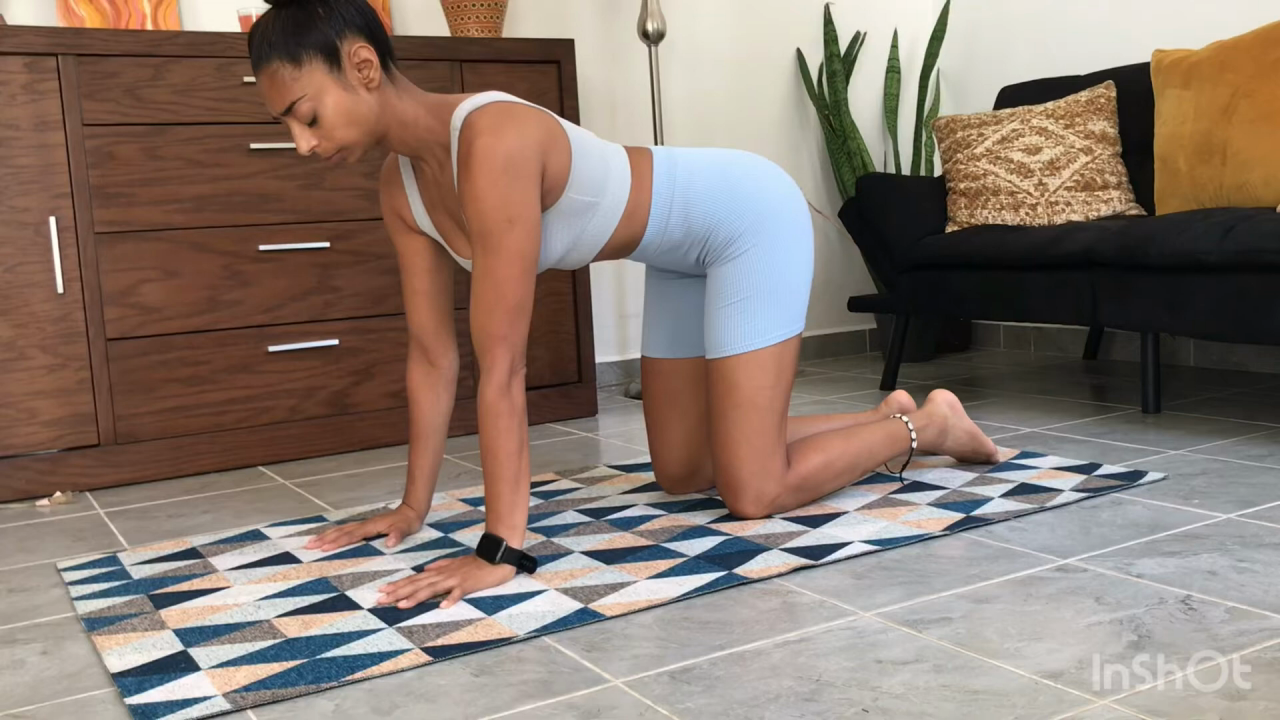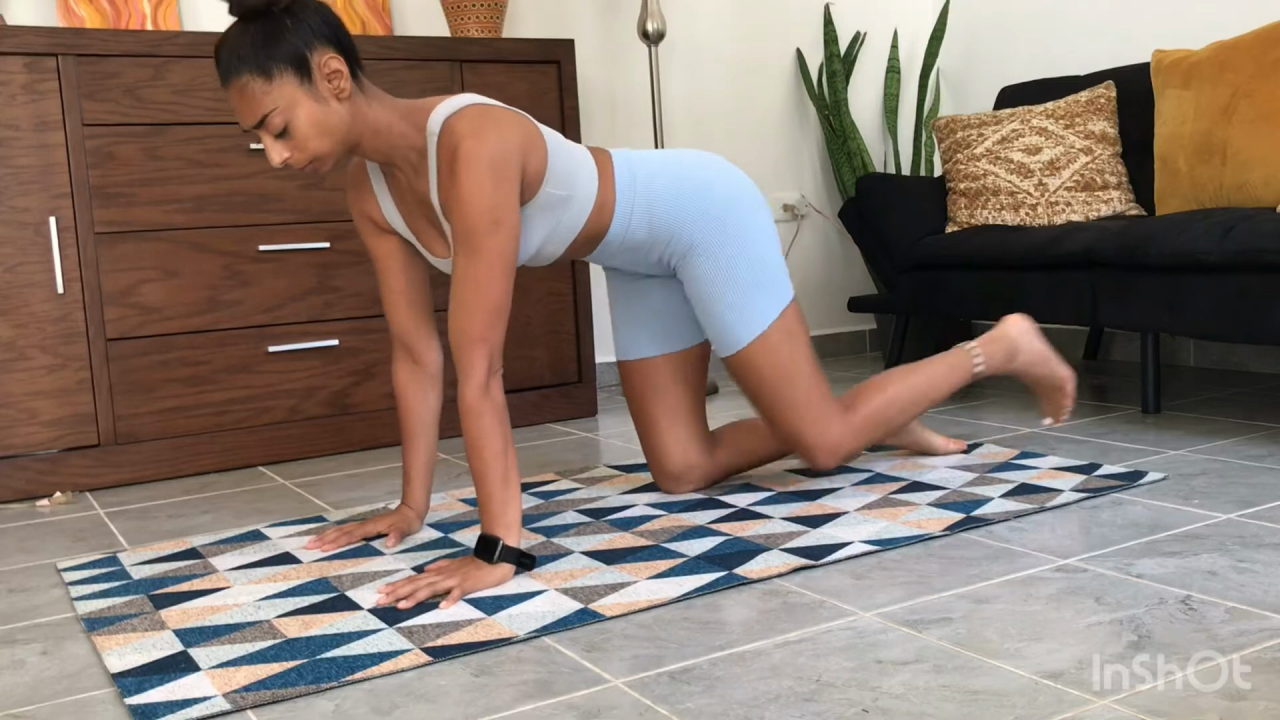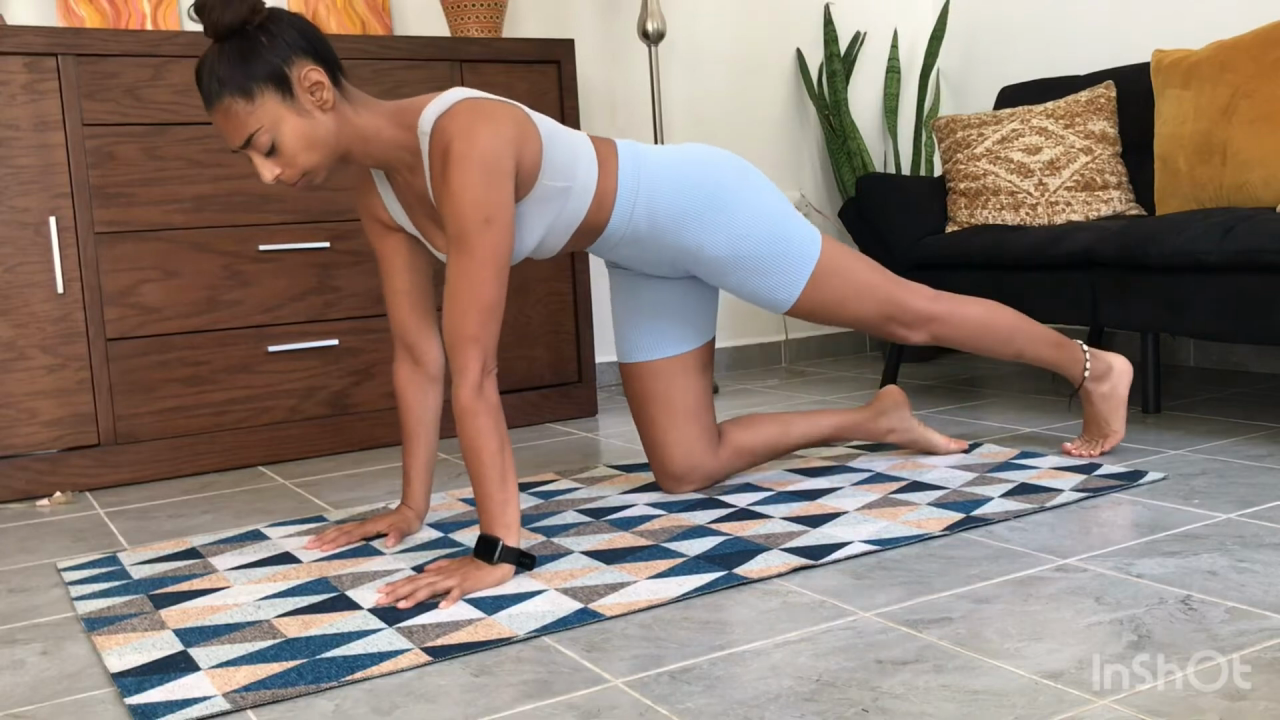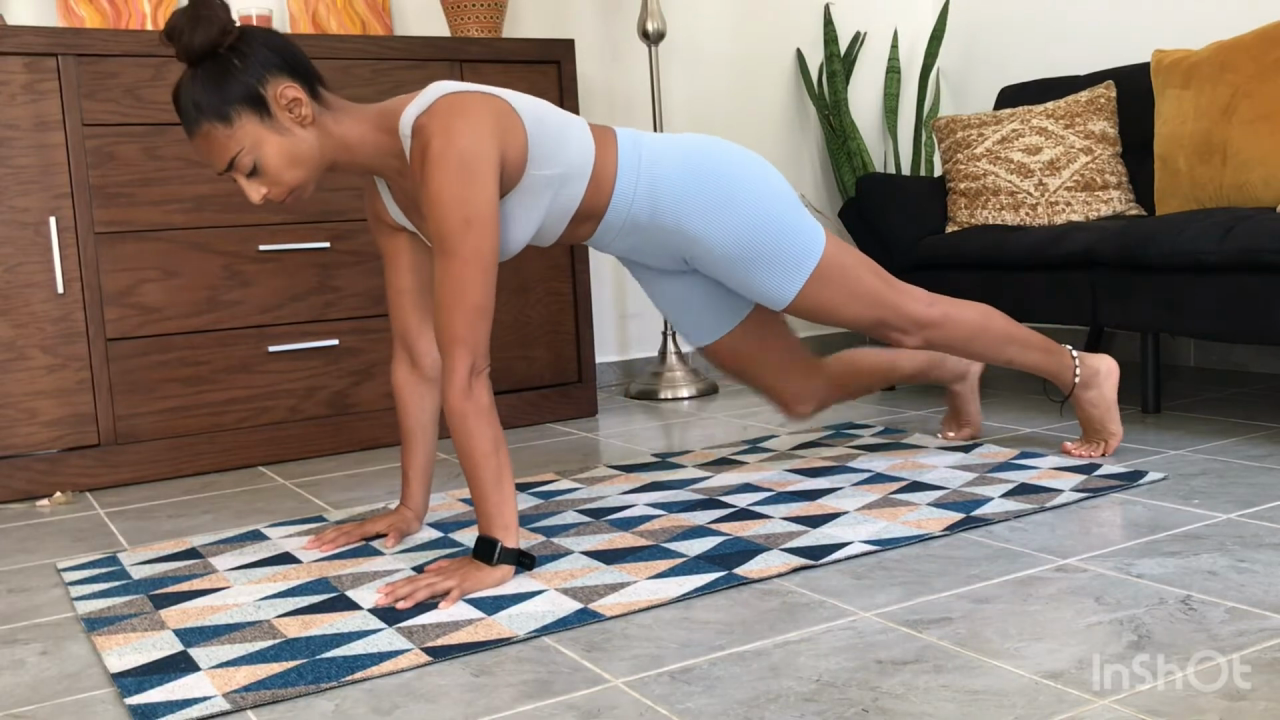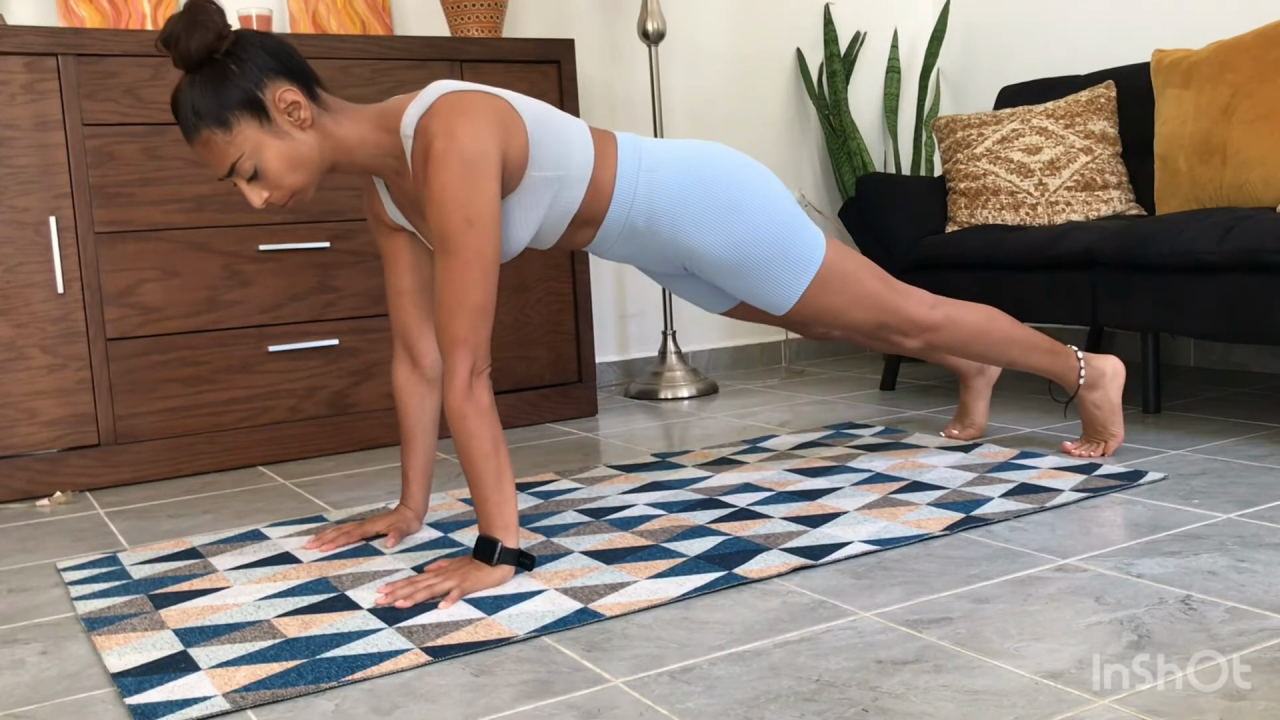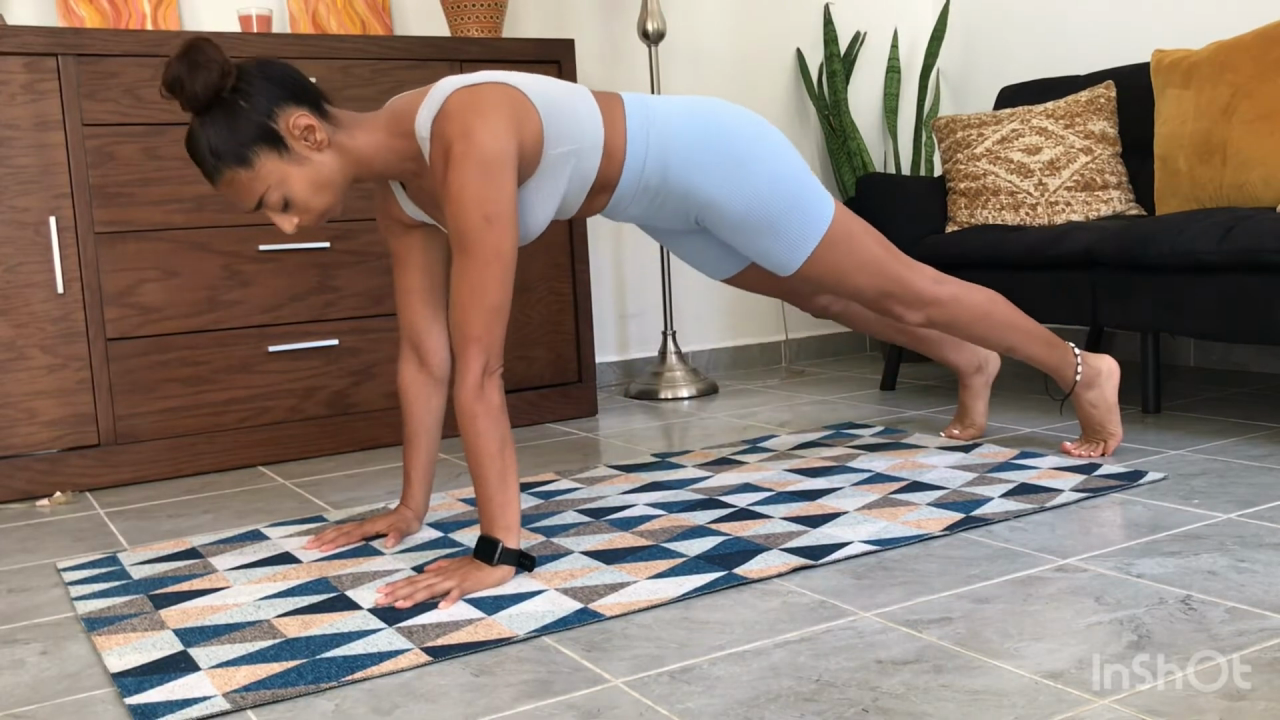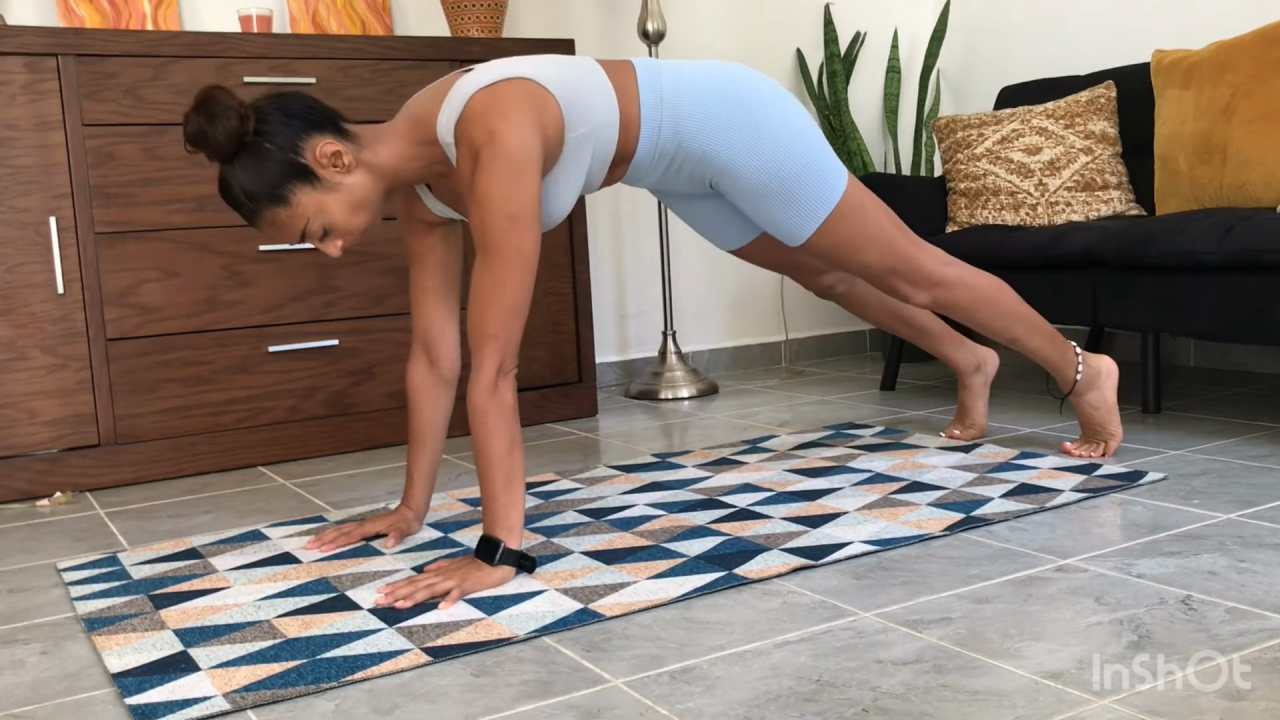
dt=0.5s
person 1, frame 1
left shoulder: (493, 141)
right shoulder: (402, 186)
left elbow: (500, 369)
right elbow: (432, 356)
left wrist: (502, 548)
right wrist: (413, 508)
left hip: (748, 213)
right hip: (685, 249)
left knee: (755, 495)
right knee: (682, 475)
left ankle: (929, 423)
right ankle: (884, 419)
person 1, frame 2
left shoulder: (474, 142)
right shoulder: (369, 190)
left elbow: (478, 369)
right elbow: (416, 356)
left wrist: (500, 546)
right wrist: (412, 506)
left hip: (702, 213)
right hip: (640, 258)
left knee: (824, 444)
right knee: (682, 473)
left ankle: (1000, 347)
right ankle: (882, 421)
person 1, frame 3
left shoulder: (462, 141)
right shoulder: (377, 192)
left elbow: (473, 370)
right elbow: (418, 356)
left wrist: (500, 547)
right wrist: (412, 506)
left hip: (704, 208)
right hip: (646, 253)
left knee: (907, 313)
right knee: (685, 468)
left ankle: (1096, 368)
right ankle: (877, 418)
person 1, frame 4
left shoulder: (447, 137)
right shoulder: (383, 186)
left elbow: (465, 371)
right elbow: (415, 356)
left wrist: (500, 547)
right wrist: (410, 507)
left hip: (707, 196)
right hip: (656, 240)
left knee: (903, 313)
right knee: (803, 389)
left ankle: (1080, 373)
right ankle: (943, 372)
person 1, frame 5
left shoulder: (450, 141)
right shoulder: (381, 182)
left elbow: (466, 371)
right elbow: (417, 356)
left wrist: (499, 548)
right wrist: (411, 506)
left hip: (704, 206)
right hip: (660, 241)
left knee: (899, 314)
right knee: (825, 321)
left ankle: (1086, 373)
right ankle: (973, 373)
person 1, frame 6
left shoulder: (467, 138)
right shoulder: (393, 176)
left elbow: (479, 368)
right elbow: (426, 355)
left wrist: (499, 549)
right wrist: (411, 506)
left hip: (713, 161)
right hip: (668, 201)
left knee: (904, 287)
right knee: (819, 293)
left ankle: (1081, 372)
right ankle: (969, 365)
person 1, frame 7
left shoulder: (492, 137)
right shoulder: (417, 175)
left elbow: (493, 365)
right elbow: (435, 352)
left wrist: (501, 548)
right wrist: (412, 505)
left hip: (729, 124)
right hip: (677, 167)
left knee: (912, 269)
right knee: (821, 274)
left ankle: (1080, 372)
right ankle: (969, 365)
